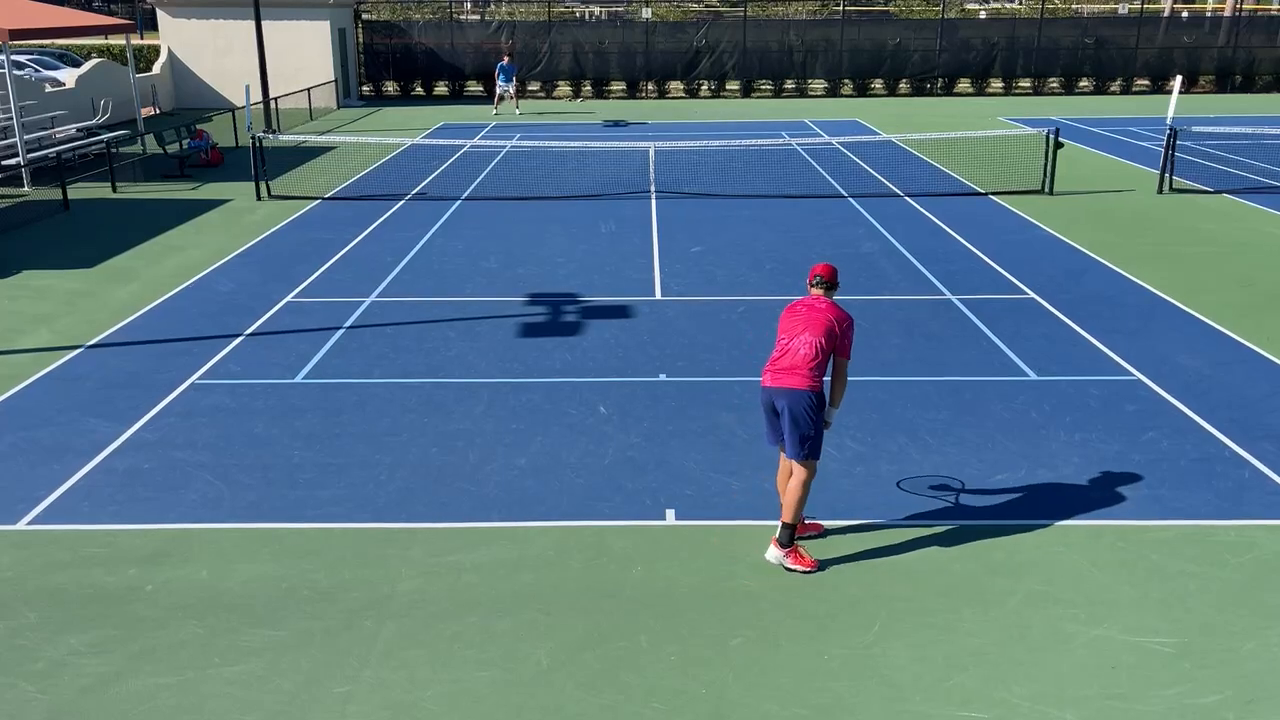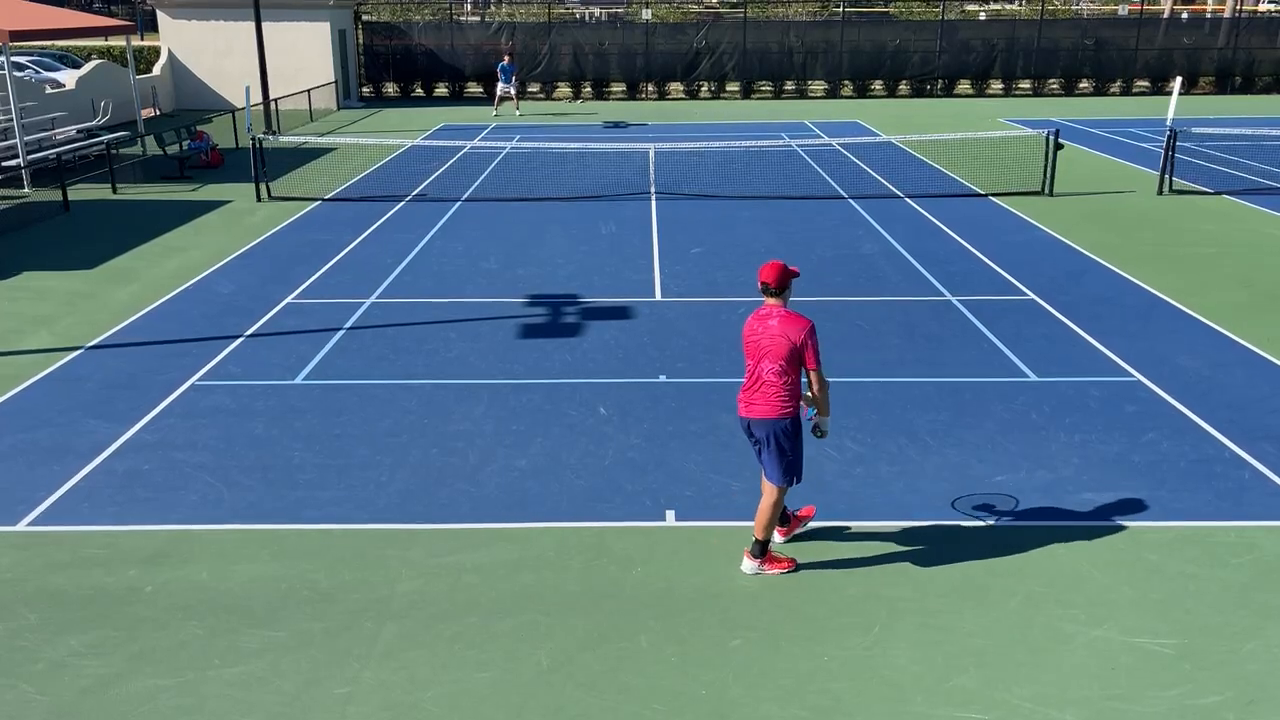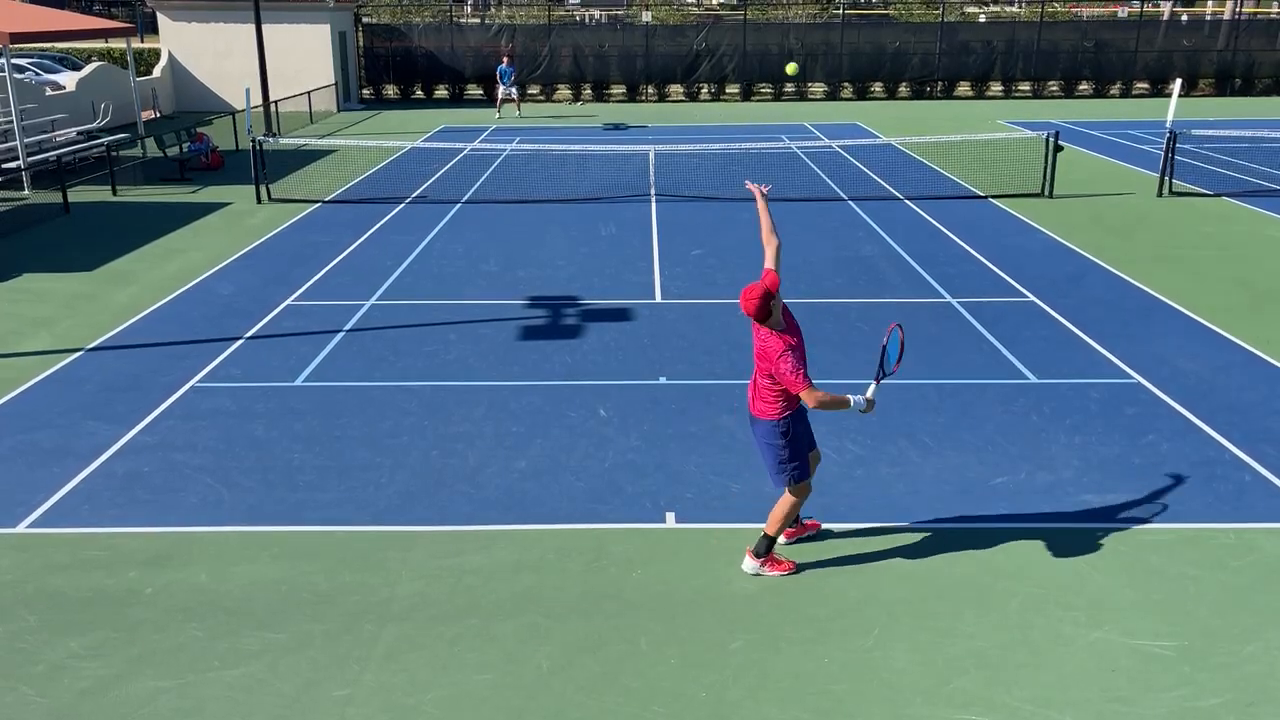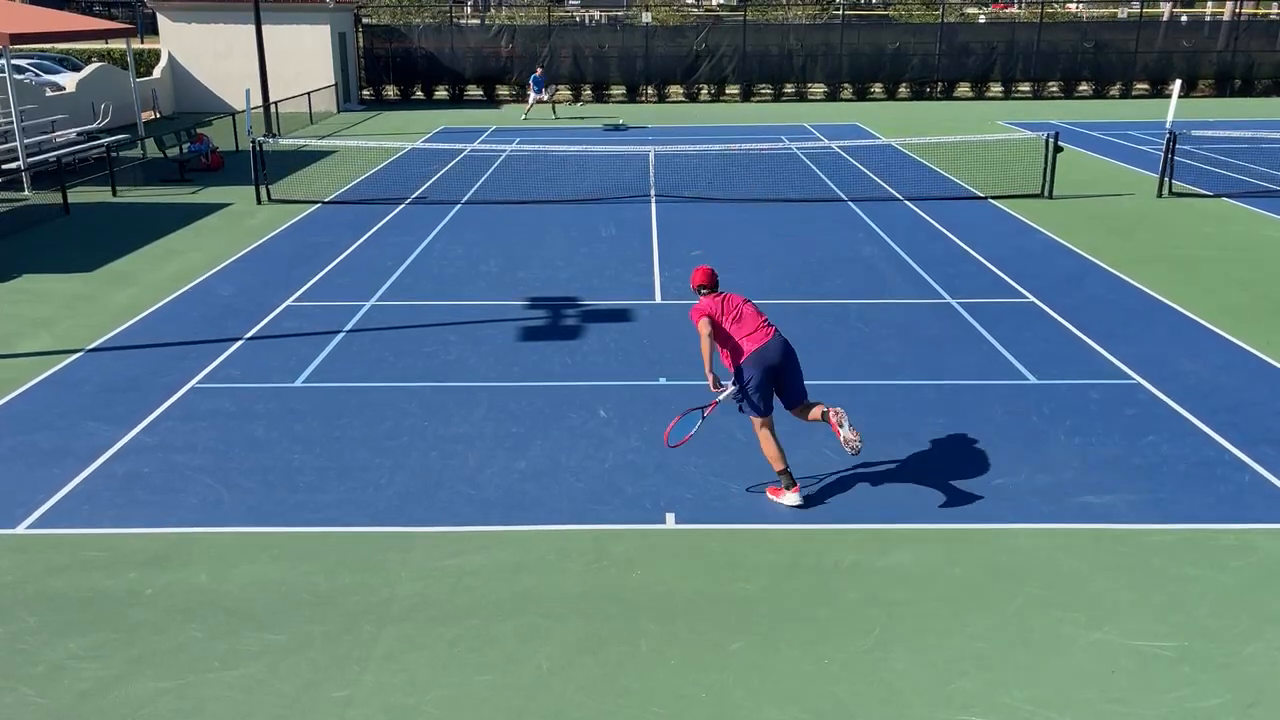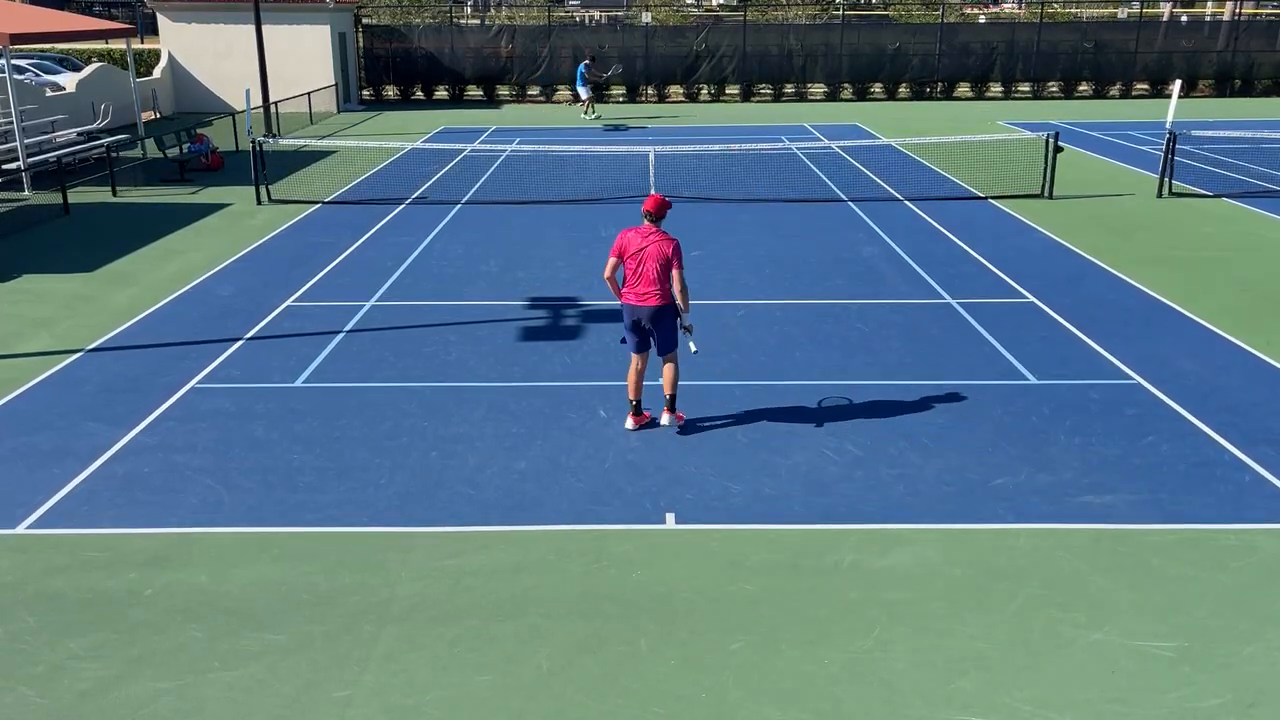
dt=1s
person 1, frame 1
left shoulder: (790, 310)
right shoulder: (842, 318)
right elbow: (839, 372)
right wrist: (831, 413)
left hip: (769, 385)
right hip: (801, 391)
left knee: (788, 457)
right knee: (804, 470)
left ankle: (793, 522)
right ankle: (782, 545)
person 1, frame 2
left shoulder: (751, 322)
right shoulder: (802, 326)
right elbow: (817, 382)
left wrist: (801, 398)
right wrist: (824, 417)
left hip: (747, 411)
right hip: (778, 416)
left knee: (771, 472)
right knee: (776, 486)
left ankle: (784, 523)
right ankle: (756, 556)
person 1, frame 3
left shoulder: (767, 308)
right shoulder: (780, 351)
left elbow: (772, 245)
right elbow: (812, 398)
left wrist: (761, 201)
right wrist: (858, 402)
left hip: (780, 410)
right hip: (775, 420)
left knee: (809, 460)
right knee: (798, 490)
left ankle: (792, 525)
right ankle: (758, 557)
person 1, frame 4
left shoulder: (700, 309)
right shoulder: (741, 301)
left elbow: (707, 334)
left wrist: (709, 372)
left hip: (751, 365)
right hip: (782, 350)
left knee: (762, 426)
right knee: (801, 410)
left ankle: (789, 488)
right ankle: (832, 415)
person 1, frame 5
left shoulder: (625, 236)
right shoulder: (670, 244)
left elbow: (608, 275)
right elbow: (679, 286)
left wrist: (621, 298)
right wrist: (685, 316)
left hip: (631, 308)
right hip: (659, 309)
left knee: (638, 361)
right knee: (670, 358)
left ankle: (635, 414)
right ankle: (670, 411)
